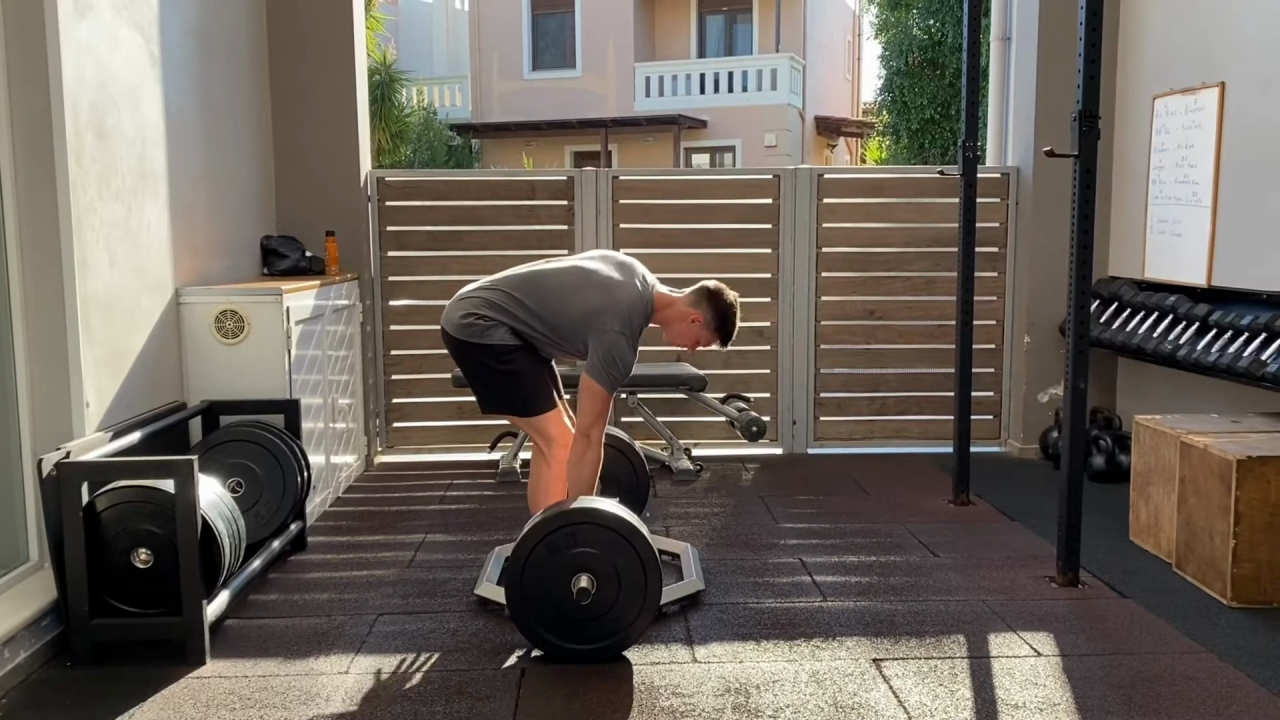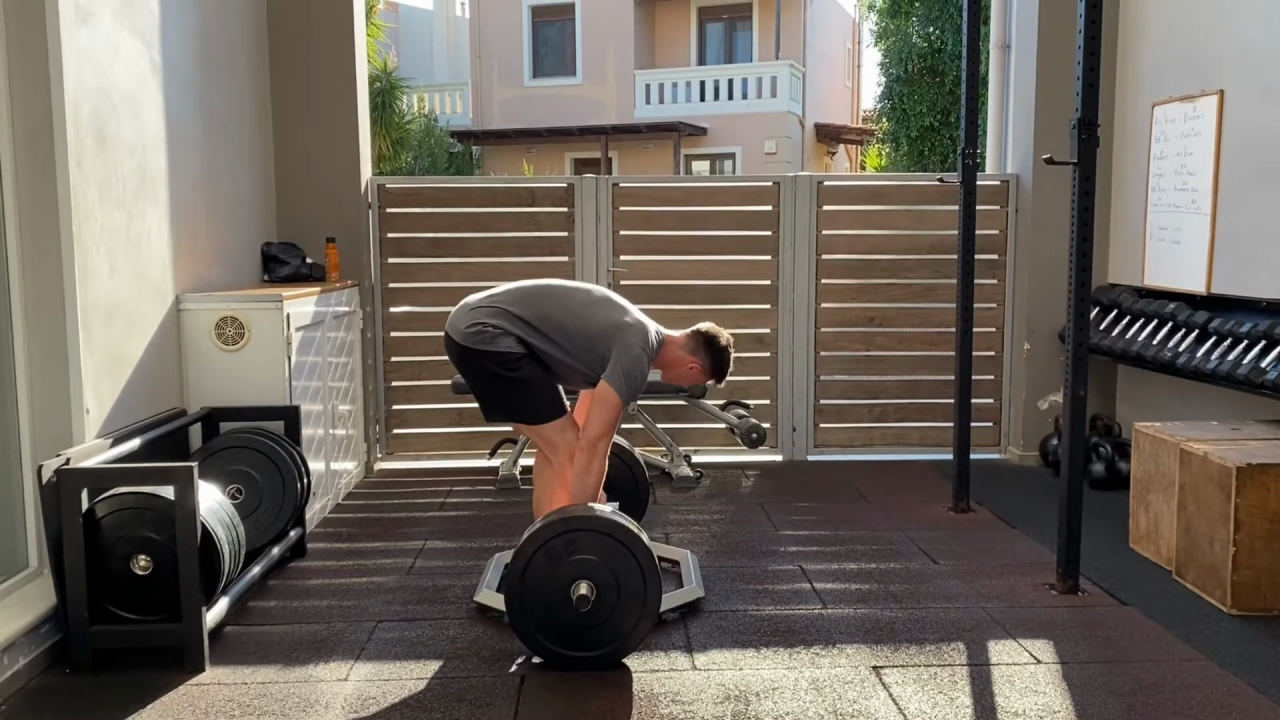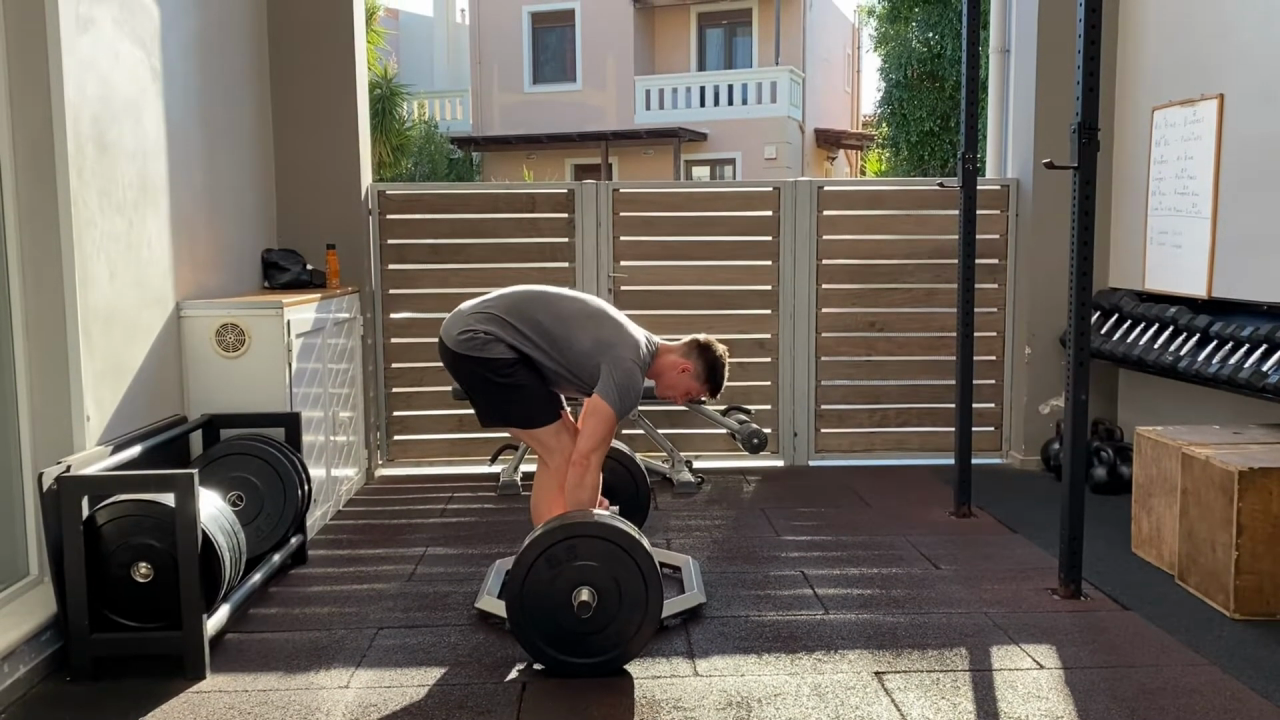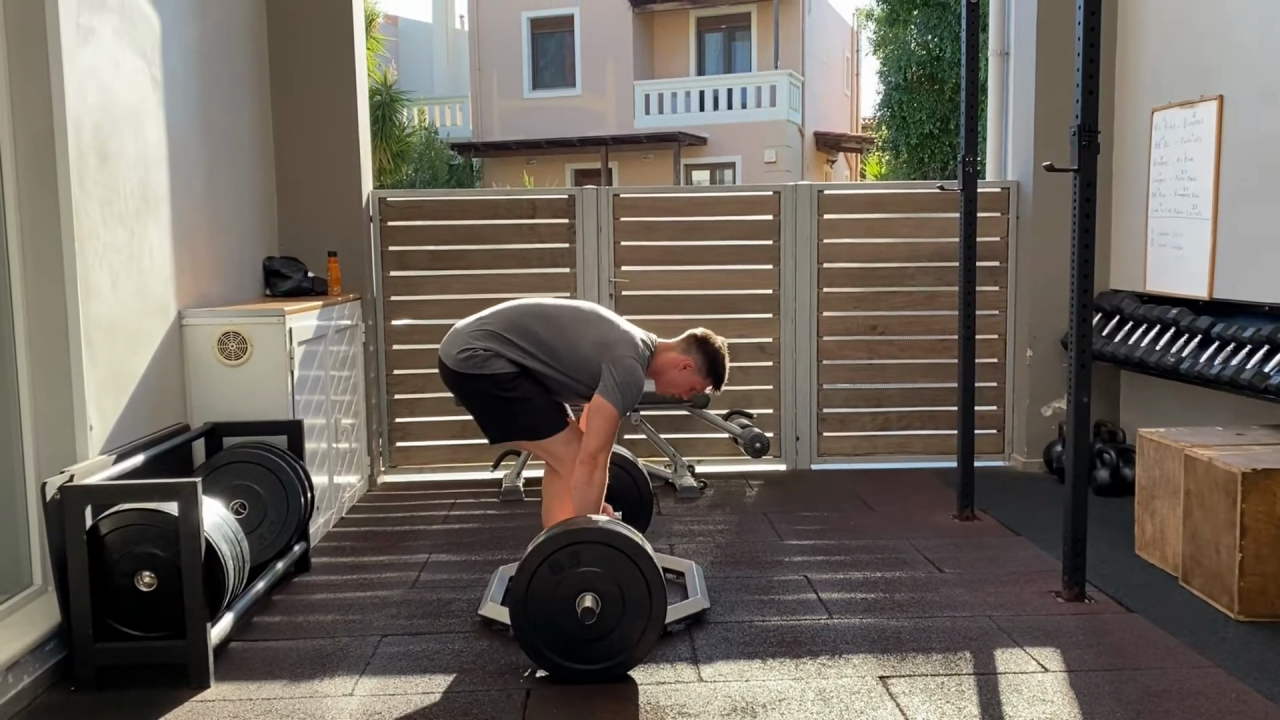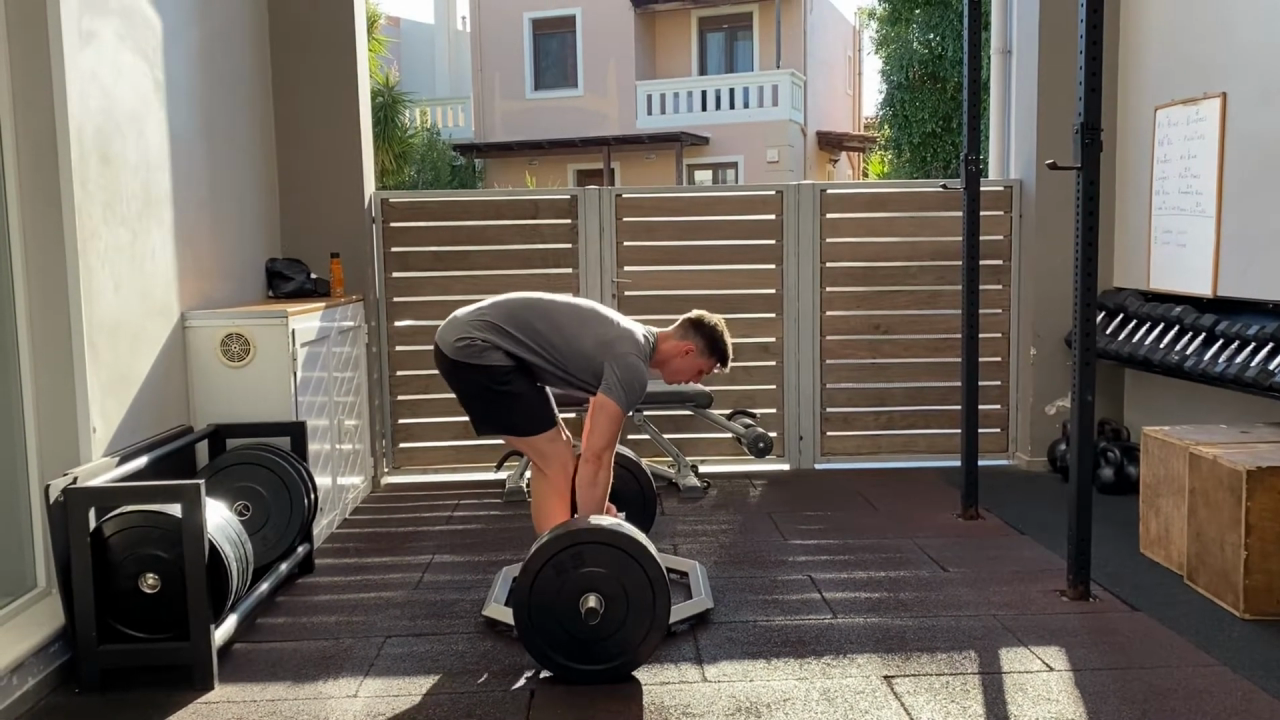
dt=1s
person 1, frame 1
left shoulder: (637, 276)
right shoulder: (618, 333)
right elbow: (588, 436)
left hip: (478, 317)
right hip: (478, 325)
left knee: (553, 437)
right knee: (559, 442)
person 1, frame 2
left shoulder: (635, 335)
right shoulder: (636, 354)
left elbow: (585, 431)
right elbow: (592, 447)
left wrist: (587, 492)
left hip: (477, 327)
right hip: (482, 334)
left knee: (557, 444)
right knee: (564, 449)
person 1, frame 3
left shoulder: (631, 347)
right shoulder: (628, 369)
left elbow: (586, 443)
right elbow: (584, 459)
left wrist: (588, 499)
left hip: (477, 333)
right hip: (476, 340)
left knee: (558, 449)
right knee: (561, 453)
person 1, frame 4
left shoulder: (629, 348)
right shoulder: (629, 368)
left elbow: (589, 446)
right elbow: (591, 459)
left wrist: (592, 506)
left hip: (475, 350)
right hip: (475, 357)
left knee: (567, 455)
right knee: (570, 460)
person 1, frame 5
left shoulder: (631, 342)
right shoulder: (631, 364)
right elbow: (596, 457)
left wrist: (596, 503)
left hip: (472, 341)
right hip: (472, 346)
left knee: (556, 453)
right knee: (556, 460)
